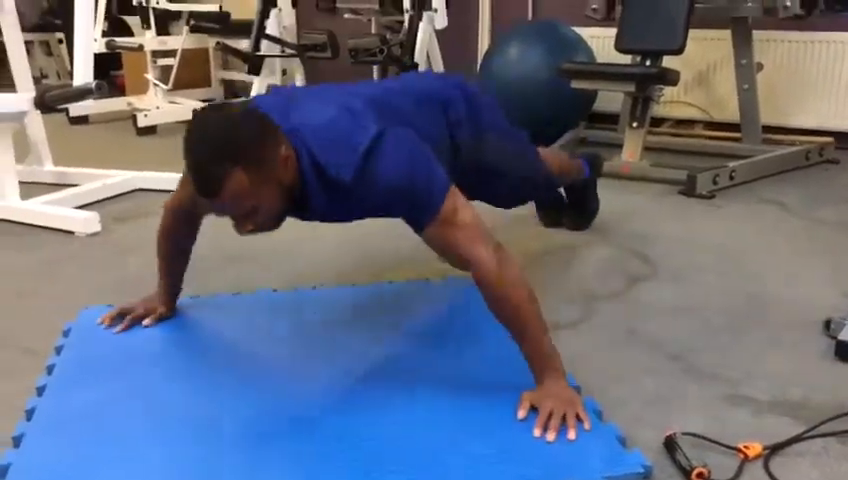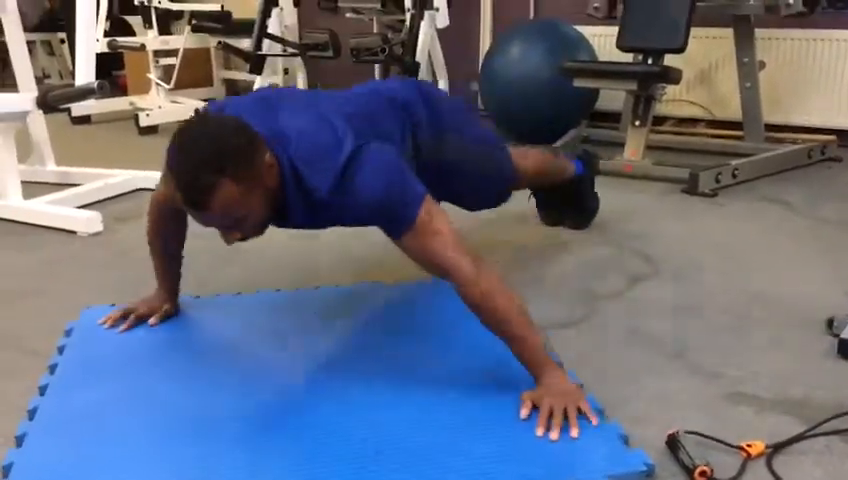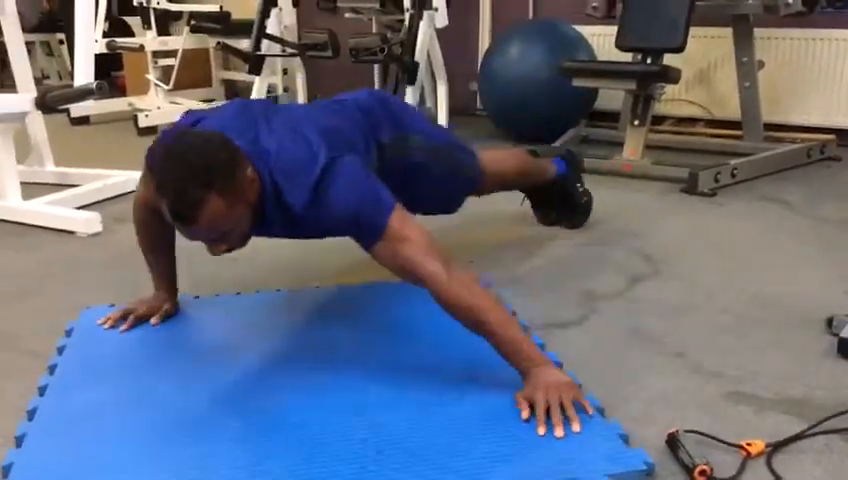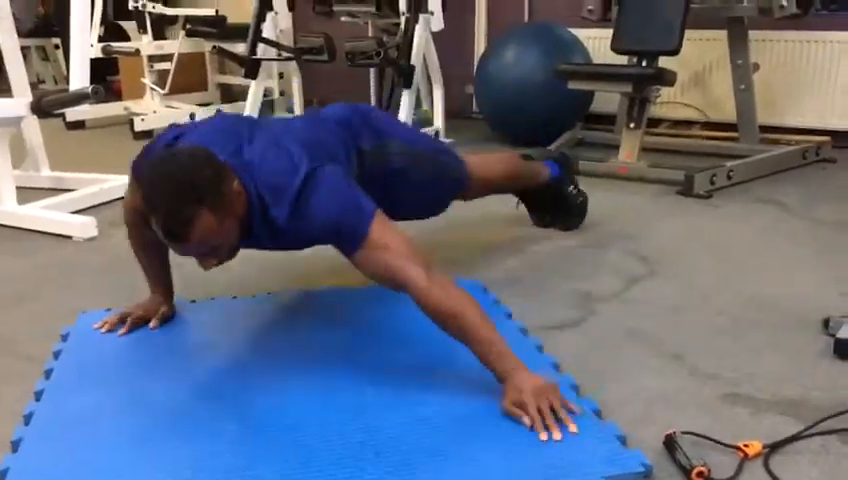
dt=0.1s
person 1, frame 1
left shoulder: (369, 164)
right shoulder: (232, 152)
left elbow: (486, 259)
right elbow: (180, 210)
left wrist: (551, 376)
right wrist: (166, 293)
left hip: (451, 116)
right hip: (391, 109)
left knee: (524, 178)
left ankle: (579, 172)
person 1, frame 2
left shoulder: (347, 173)
right shoulder: (215, 153)
left elbow: (463, 268)
right elbow: (165, 207)
left wrist: (548, 374)
right wrist: (166, 292)
left hip: (415, 121)
right hip: (361, 113)
left knee: (507, 174)
left ankle: (575, 171)
person 1, frame 3
left shoulder: (320, 187)
right shoulder: (176, 154)
left elbow: (436, 272)
right elbow: (145, 206)
left wrist: (536, 368)
right wrist: (164, 291)
left hip: (384, 135)
right hip: (330, 126)
left knee: (477, 177)
left ankle: (558, 172)
person 1, frame 4
left shoulder: (302, 198)
right shoulder: (163, 162)
left elbow: (419, 279)
right elbow: (136, 214)
left wrist: (516, 373)
right wrist: (161, 295)
left hip: (363, 145)
right hip: (313, 138)
left knee: (465, 181)
left ankle: (552, 174)
